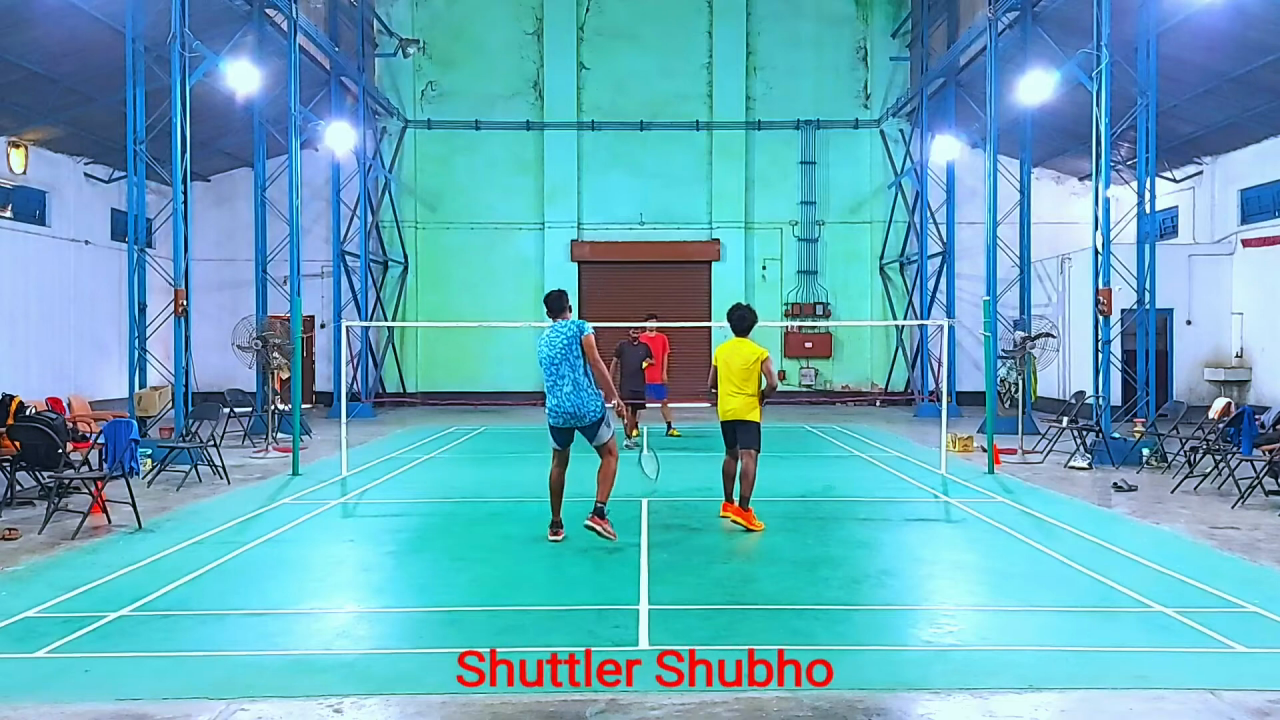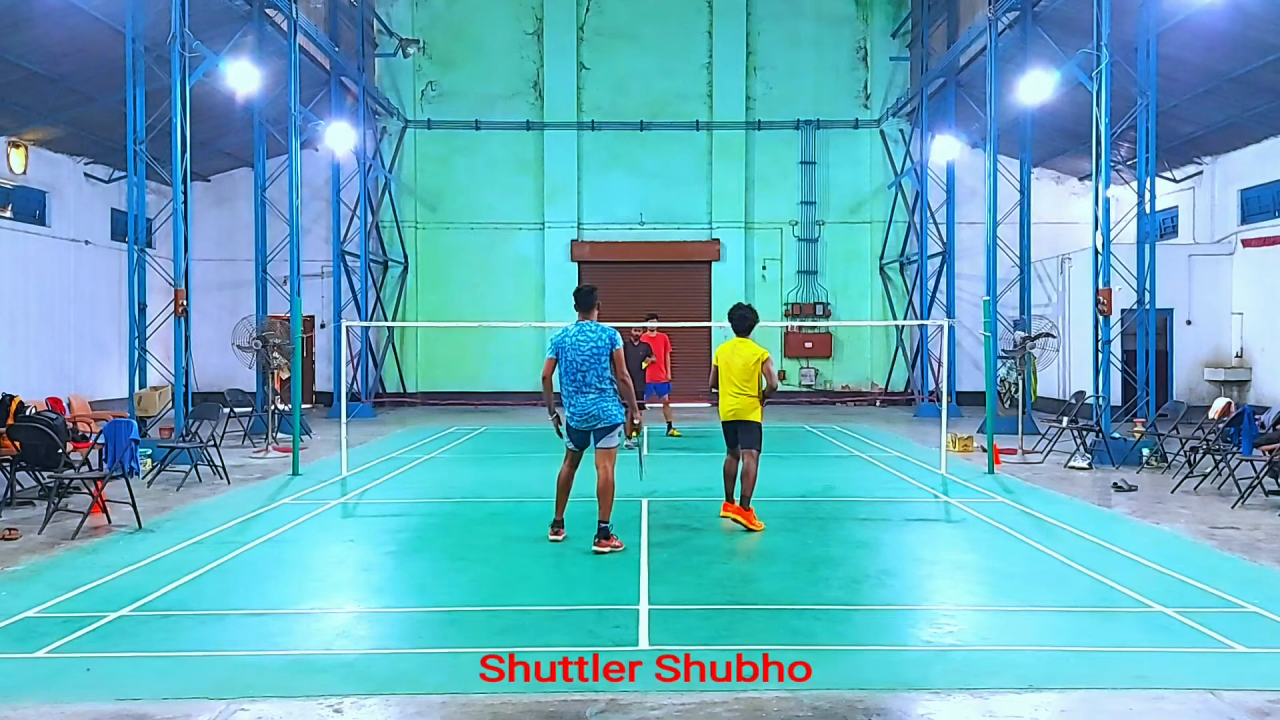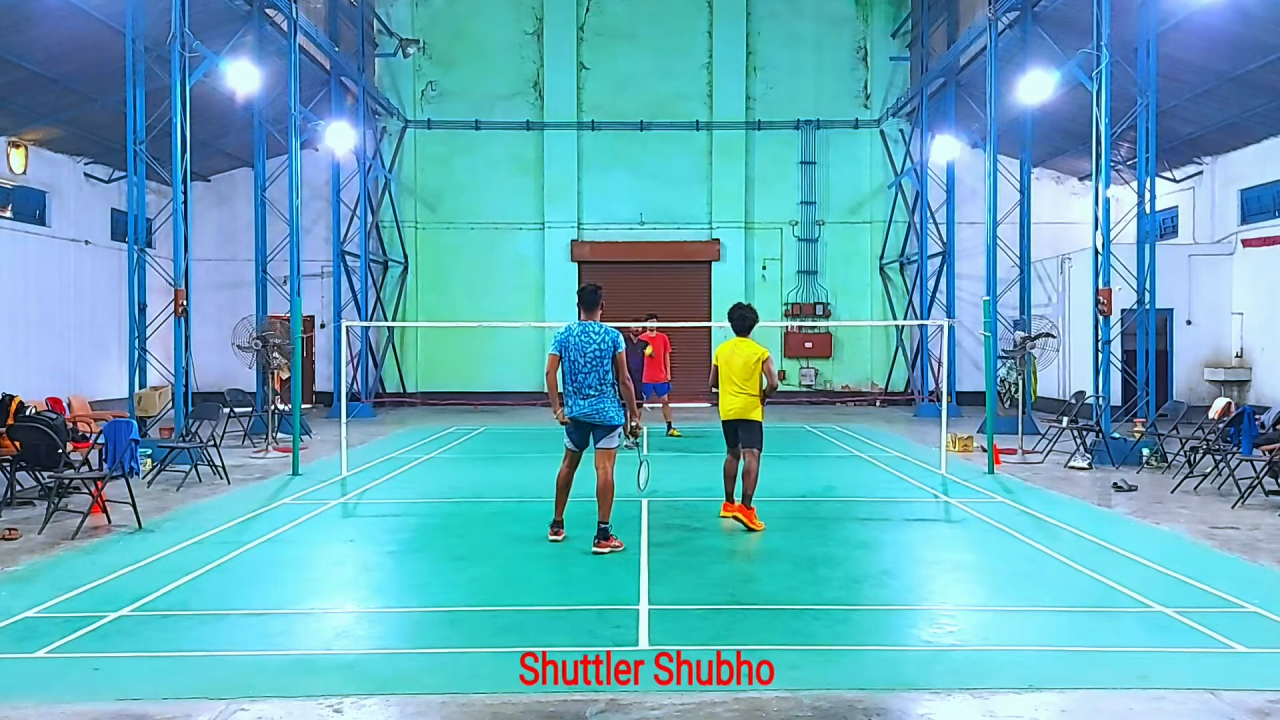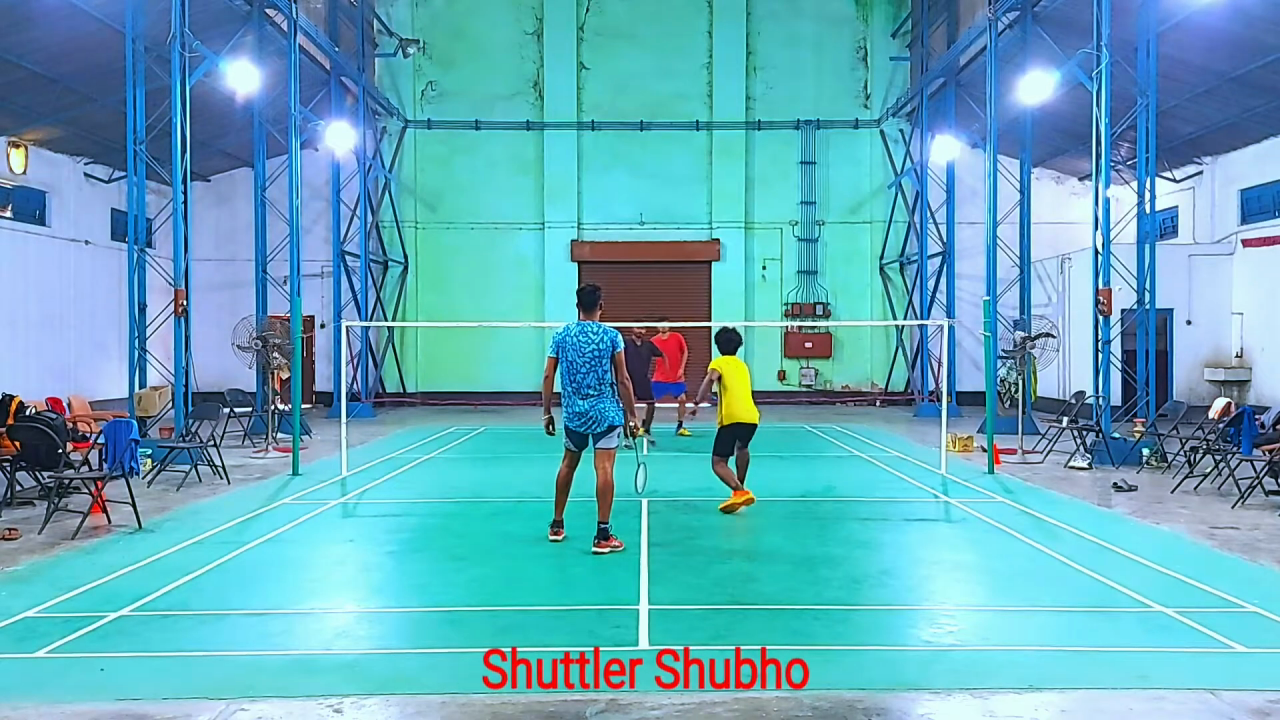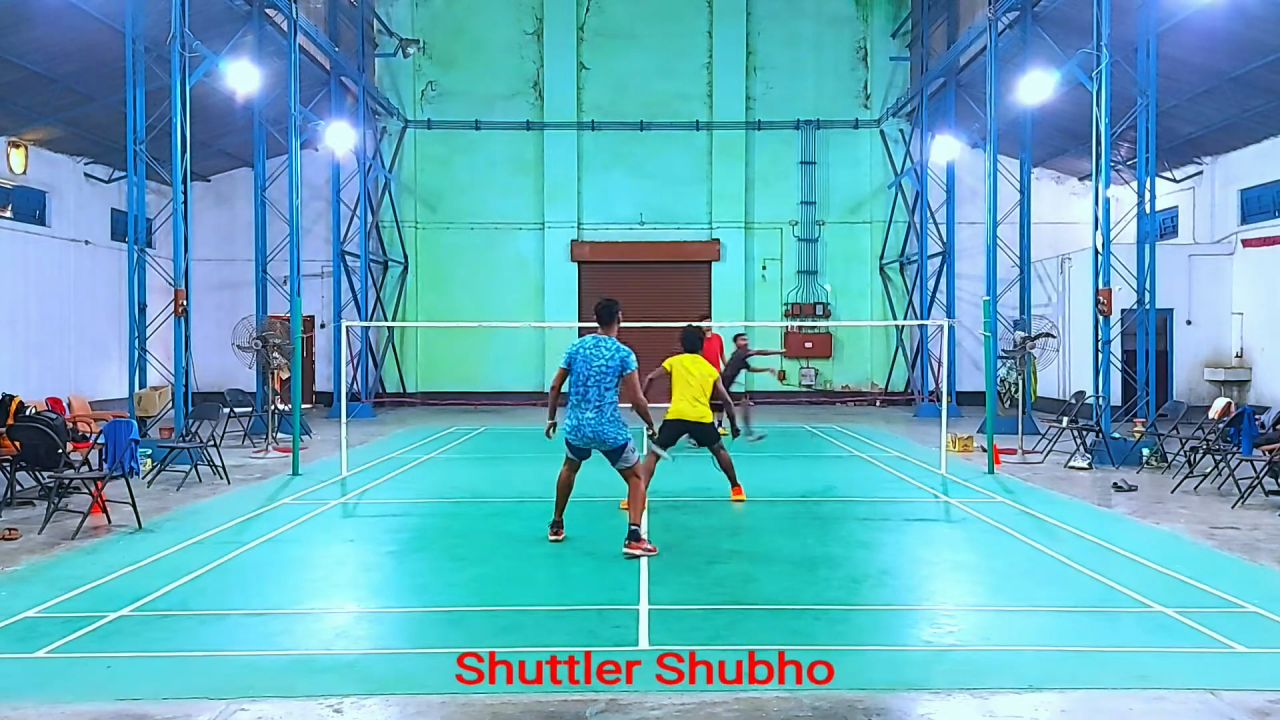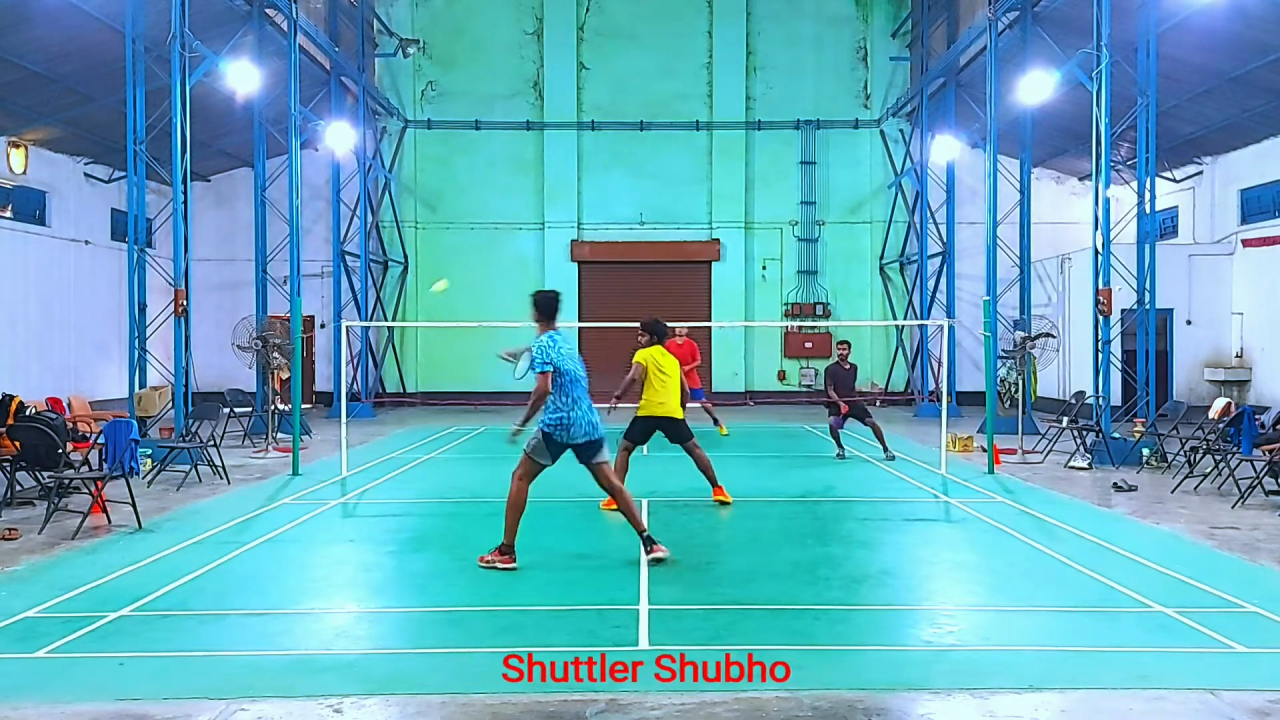
dt=0.7s
person 1, frame 1
left shoulder: (542, 341)
right shoulder: (580, 327)
right elbow: (595, 362)
right wrist: (614, 396)
left hip: (556, 410)
right hip: (588, 406)
left knee: (559, 464)
right knee: (610, 455)
left ankle: (555, 525)
right ankle: (598, 512)
person 1, frame 2
left shoulder: (560, 337)
right shoulder: (610, 335)
left elbow: (546, 376)
right elbow: (622, 377)
left wrist: (553, 413)
right wrist: (634, 411)
left hip: (575, 414)
right hip: (607, 411)
left knee: (569, 465)
right knee: (605, 469)
left ankle: (557, 525)
right ankle: (603, 535)
person 1, frame 3
left shoulder: (563, 335)
right shoulder: (613, 336)
left elbow: (550, 373)
right elbow: (624, 380)
left wrist: (557, 408)
right wrist: (633, 415)
left hip: (575, 412)
right hip: (607, 412)
left knee: (568, 465)
right knee: (604, 470)
left ankle: (557, 525)
right ankle: (603, 535)
person 1, frame 4
left shoulder: (561, 336)
right shoulder: (612, 336)
left elbow: (548, 377)
right elbow: (623, 380)
left wrist: (546, 413)
right wrist: (632, 416)
left hip: (574, 414)
right hip: (606, 413)
left knee: (568, 465)
right knee: (604, 470)
left ankle: (557, 524)
right ankle: (603, 535)
person 1, frame 5
left shoulder: (577, 346)
right shoulder: (624, 354)
left elbow: (555, 386)
right elbow: (637, 399)
left wrist: (551, 419)
right wrist: (651, 426)
left hip: (575, 426)
right hip: (609, 429)
left knee: (568, 469)
right knee: (637, 478)
left ankle: (556, 525)
right ankle: (634, 537)
person 1, frame 6
left shoulder: (542, 345)
right shoulder: (561, 340)
left elbow: (541, 390)
left wrist: (522, 423)
right wrist: (519, 356)
left hip: (559, 426)
right hip: (589, 424)
left knee: (520, 478)
right knee: (610, 484)
left ankle: (506, 551)
right ankle: (648, 542)
person 2, frame 1
left shoulder: (720, 351)
right shoulder: (759, 353)
left elbow: (712, 384)
right elbow: (772, 384)
right wrist: (762, 397)
left hip: (725, 411)
right hip: (748, 411)
left knee: (731, 455)
right knee: (749, 457)
left ankle: (728, 504)
right ankle: (743, 510)
person 2, frame 2
left shoulder: (721, 350)
right shoulder: (760, 353)
left elbow: (713, 383)
right elbow: (772, 385)
right wrist: (762, 397)
left hip: (727, 411)
right hip: (749, 411)
left knee: (732, 454)
right knee: (750, 457)
left ankle: (729, 504)
right ankle: (744, 509)
person 2, frame 3
left shoulder: (721, 350)
right shoulder: (760, 352)
left elbow: (713, 382)
right elbow: (773, 384)
right wrist: (762, 396)
left hip: (727, 411)
right hip: (749, 411)
left knee: (733, 454)
right knee: (751, 456)
left ankle: (729, 504)
right ankle: (746, 509)
person 2, frame 4
left shoulder: (718, 363)
right shoulder: (743, 366)
left elbow: (710, 380)
left wrist: (696, 403)
left hip: (732, 418)
right hip: (752, 417)
left knee: (719, 461)
right knee: (742, 448)
left ankle: (740, 491)
right ankle: (739, 489)
person 2, frame 5
left shoulder: (674, 361)
right shoulder: (711, 370)
left elbow: (651, 377)
right elbow: (727, 401)
right wrist: (734, 426)
left hip: (676, 416)
right hip: (702, 418)
left knee: (653, 453)
right knee: (719, 450)
right ankle: (736, 489)
person 2, frame 6
left shoulder: (643, 354)
right shoulder: (673, 360)
left elbow: (633, 377)
right elbow: (686, 391)
left wrist: (617, 396)
right wrist: (680, 413)
left hip: (648, 412)
right hip: (673, 413)
left knee: (624, 449)
right knee: (694, 450)
left ankle: (615, 497)
right ankle: (718, 491)
